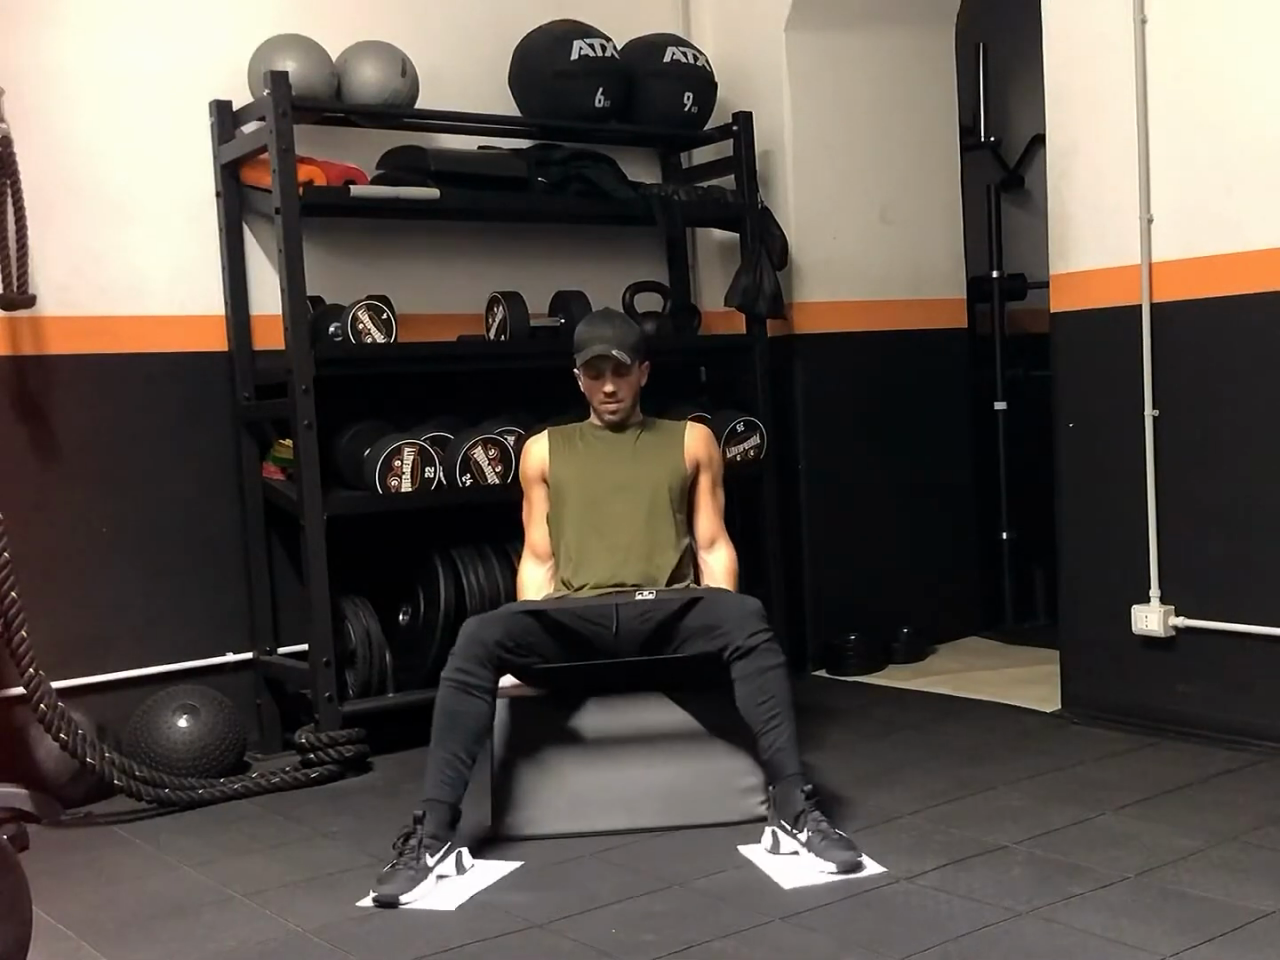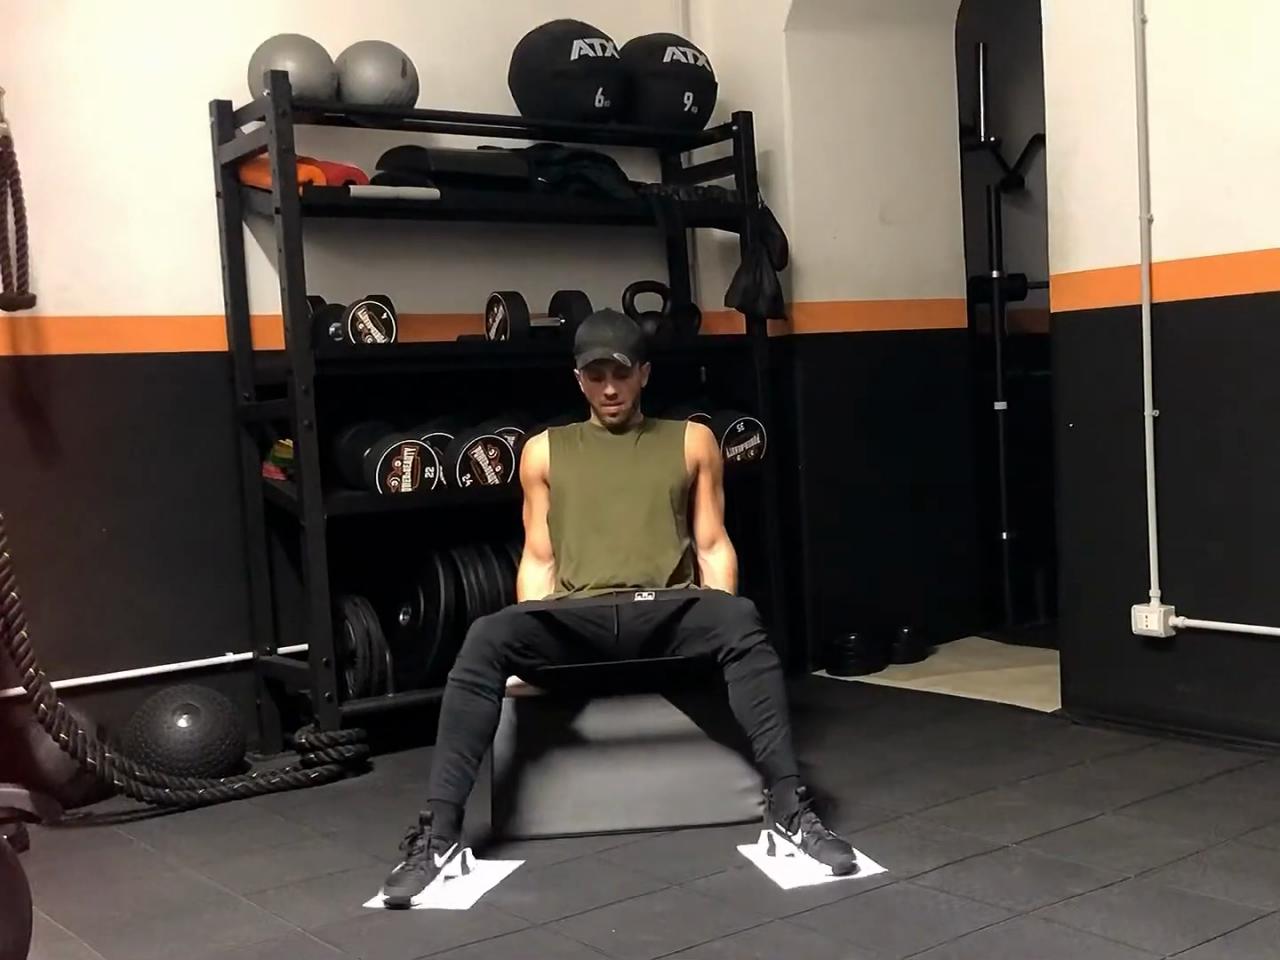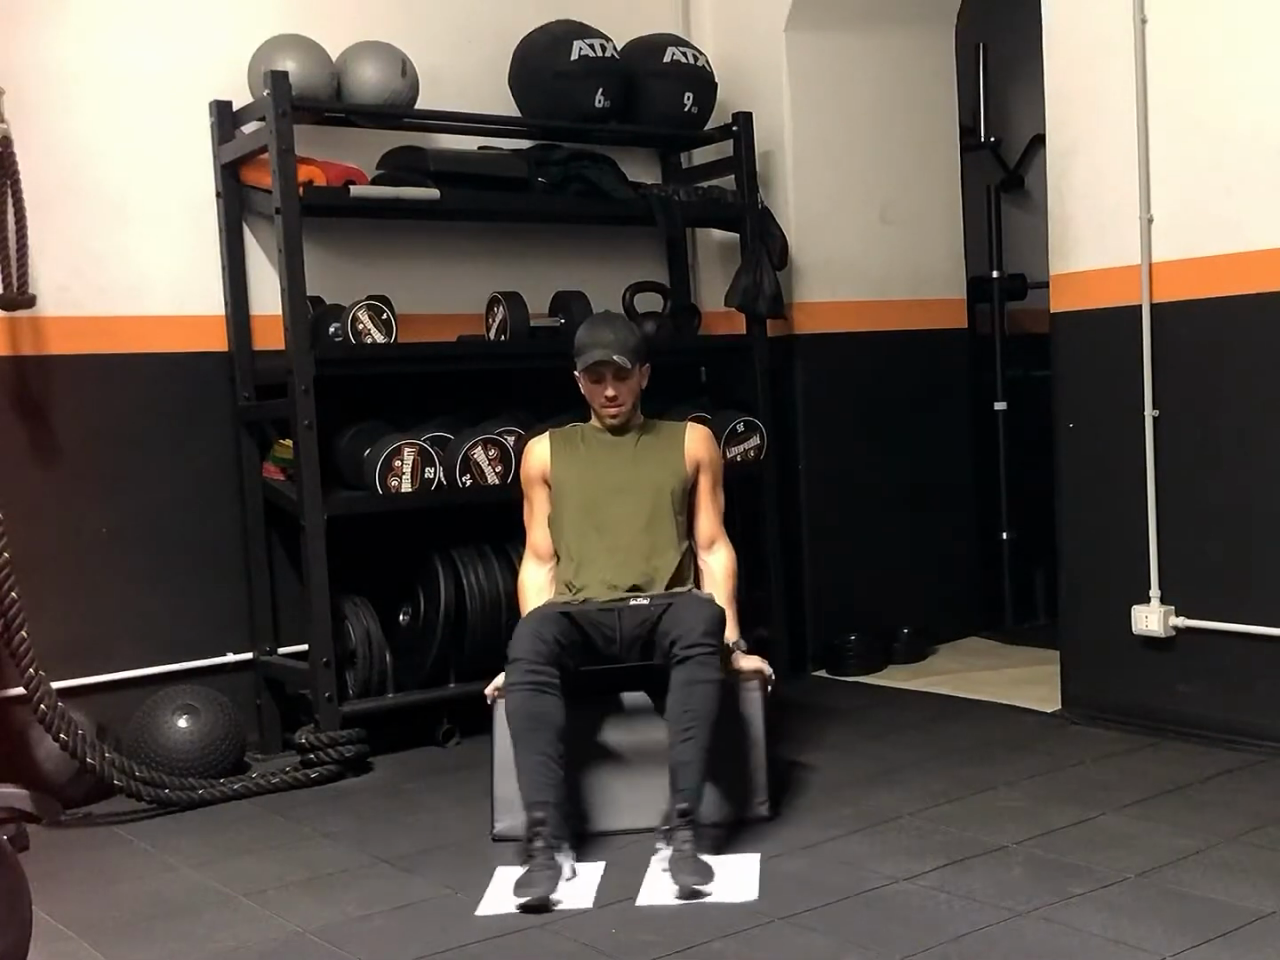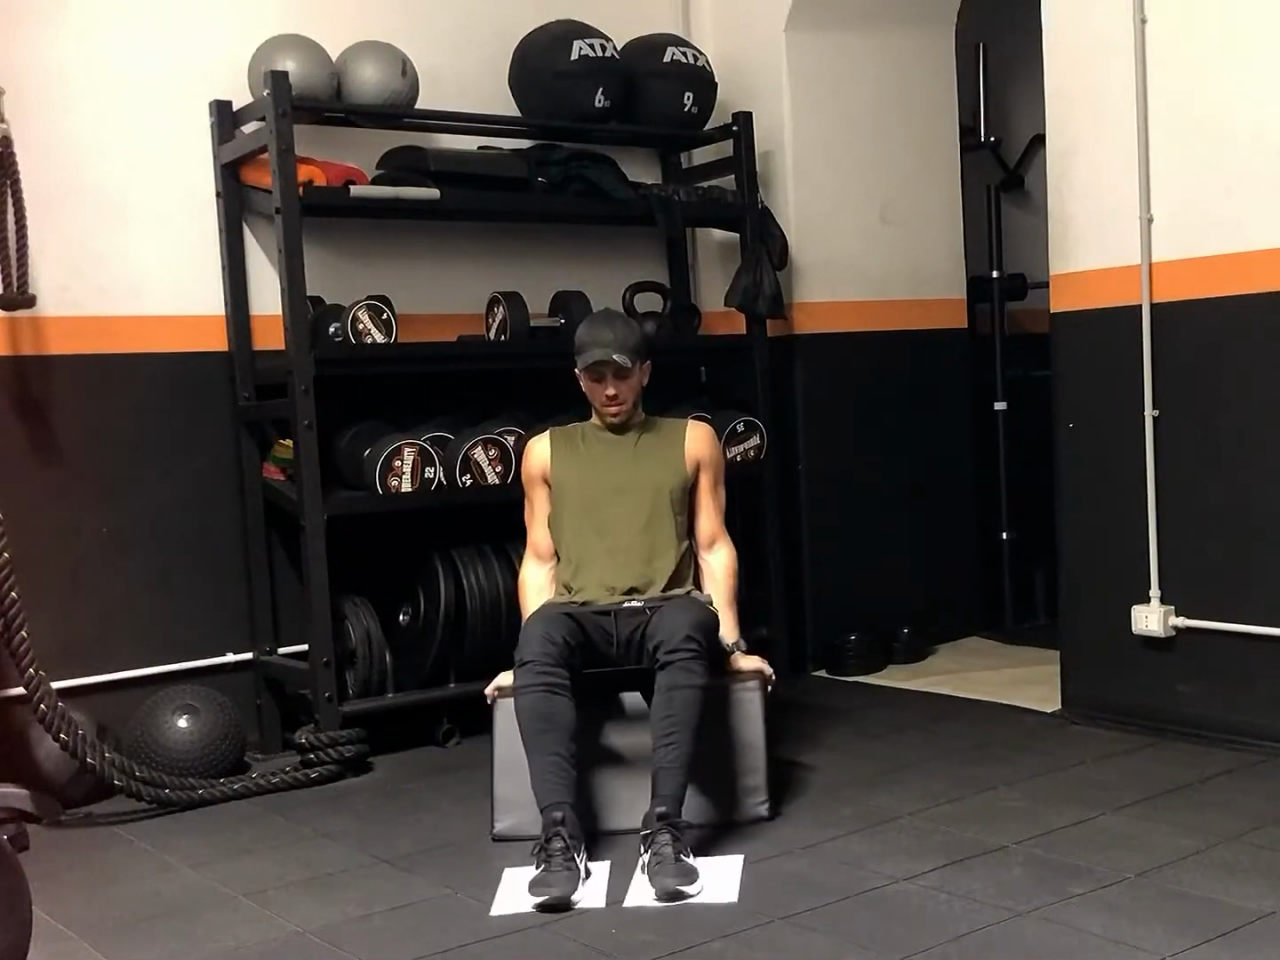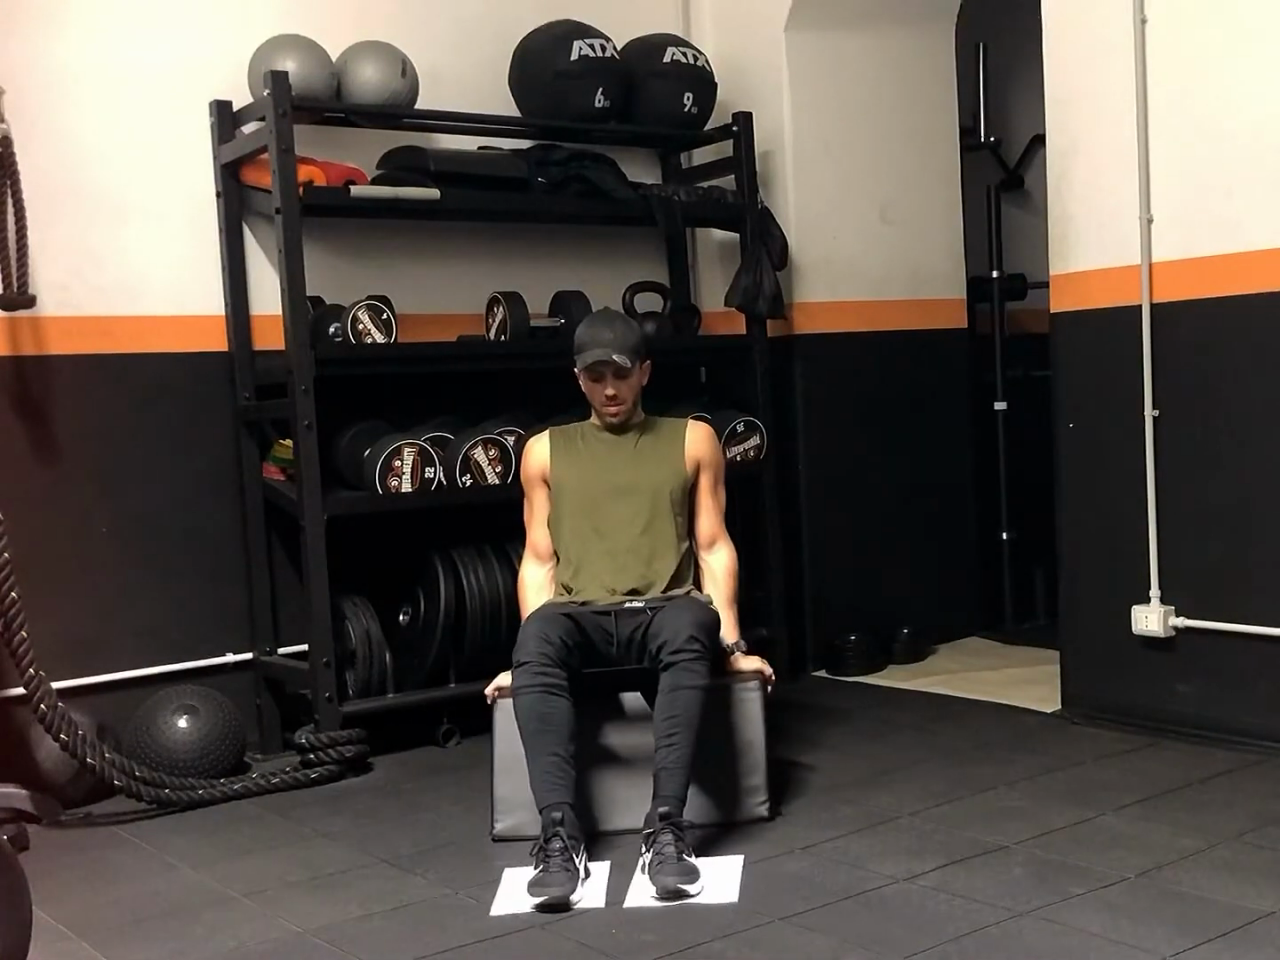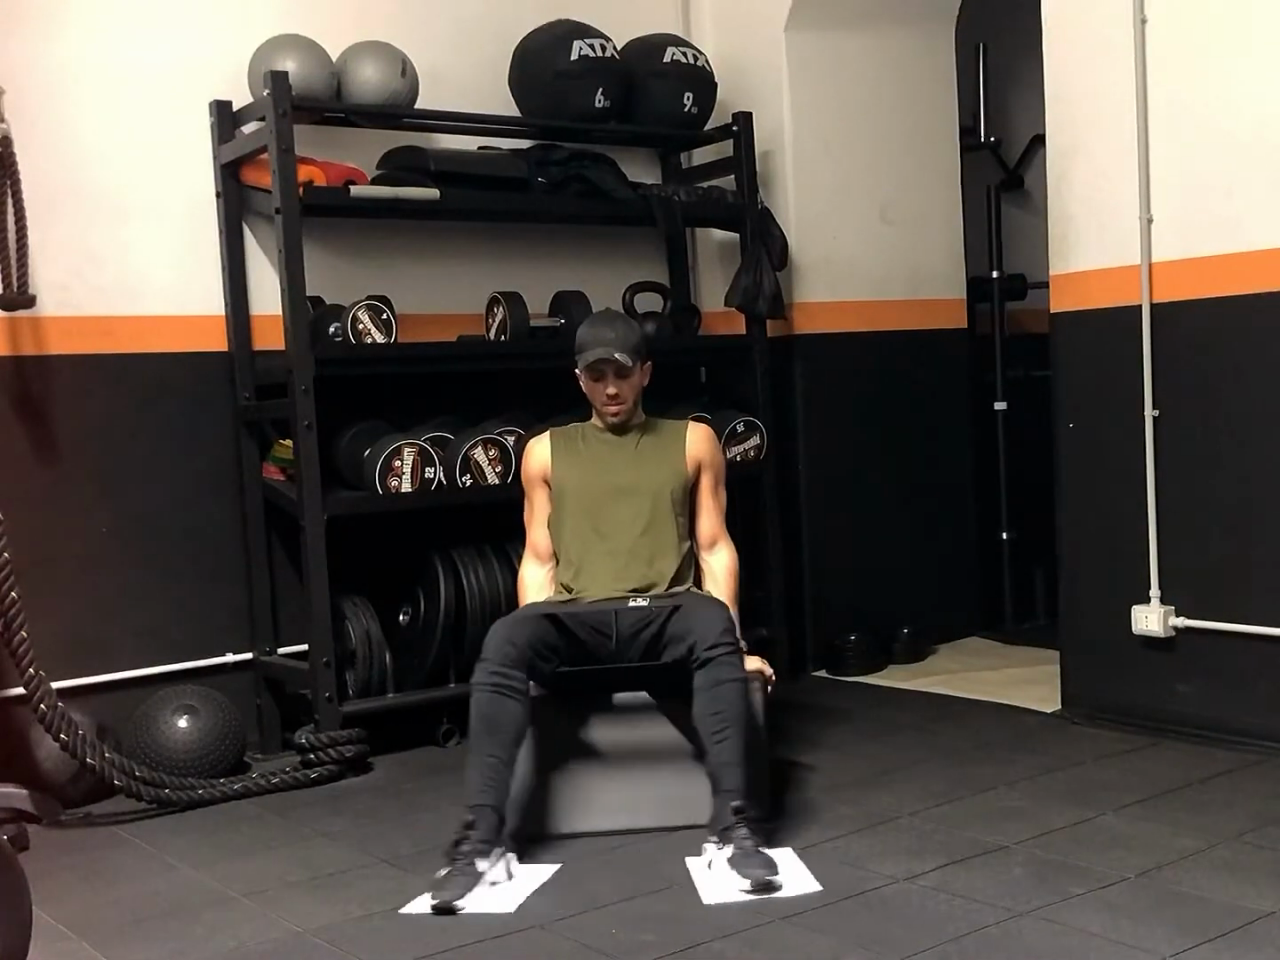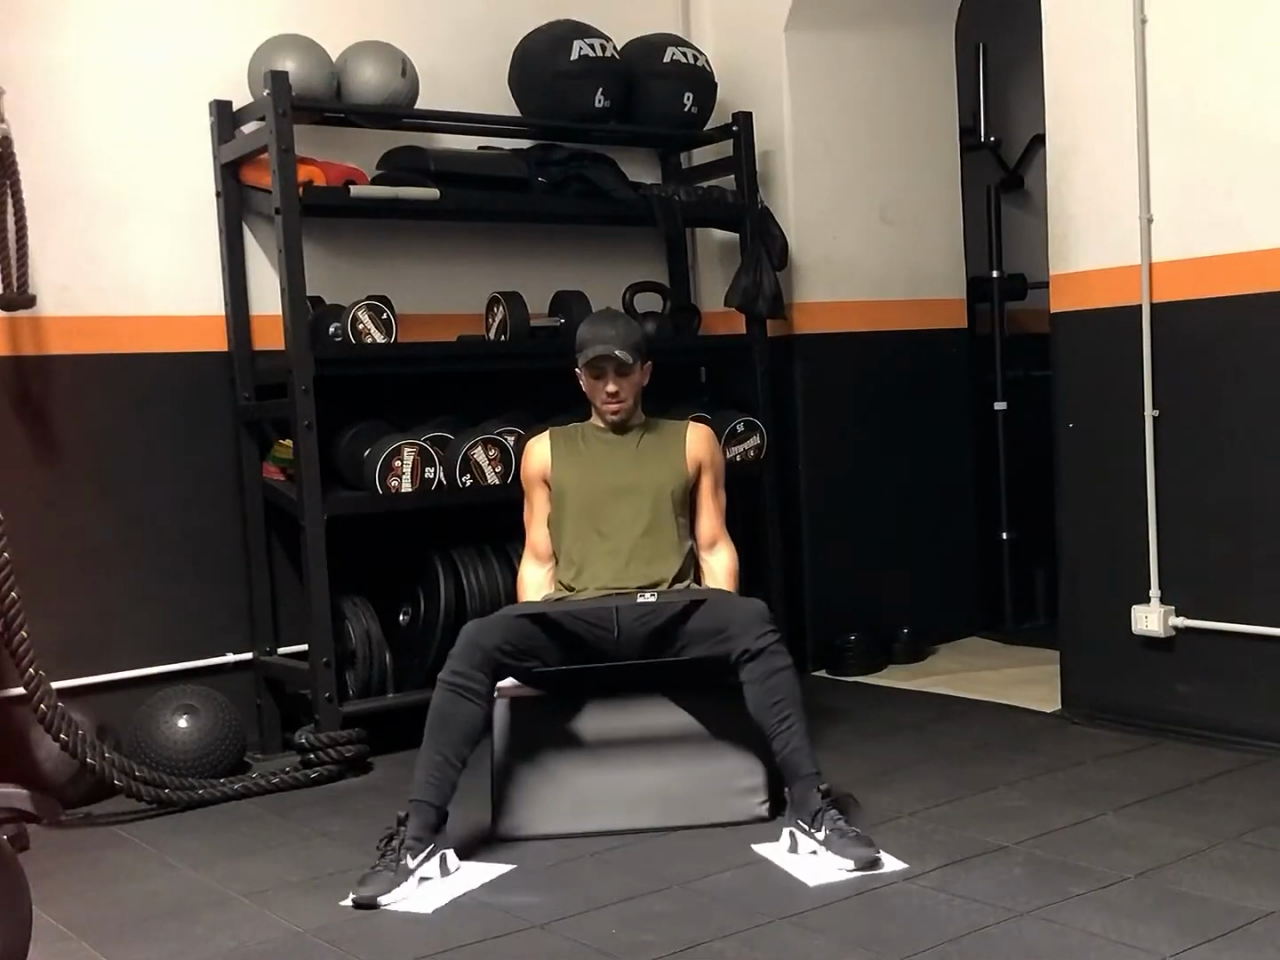
dt=0.3s
person 1, frame 1
left shoulder: (691, 440)
right shoulder: (544, 450)
left elbow: (713, 545)
right elbow: (538, 559)
left wrist: (727, 633)
right wrist: (527, 650)
left hip: (665, 610)
right hip: (578, 616)
left knee: (749, 619)
right knee: (477, 640)
left ankle: (793, 808)
right ankle: (433, 831)
person 1, frame 2
left shoulder: (692, 441)
right shoulder: (544, 451)
left elbow: (713, 547)
right elbow: (538, 560)
left wrist: (727, 632)
right wrist: (525, 650)
left hip: (666, 611)
right hip: (578, 616)
left knee: (742, 618)
right knee: (486, 639)
left ankle: (790, 806)
right ankle: (437, 832)
person 1, frame 3
left shoulder: (692, 441)
right shoulder: (545, 452)
left elbow: (713, 549)
right elbow: (539, 561)
left wrist: (731, 641)
right wrist: (538, 652)
left hip: (665, 612)
right hip: (583, 619)
left knee: (702, 622)
right knee: (529, 637)
left ankle: (685, 824)
right ankle: (544, 835)
person 1, frame 4
left shoulder: (693, 439)
right shoulder: (546, 450)
left elbow: (714, 547)
right elbow: (540, 560)
left wrist: (732, 640)
right wrist: (531, 652)
left hip: (665, 614)
right hip: (582, 618)
left knee: (686, 631)
right knee: (540, 642)
left ankle: (663, 827)
right ankle: (560, 834)
person 1, frame 5
left shoulder: (693, 439)
right shoulder: (545, 450)
left elbow: (714, 548)
right elbow: (539, 560)
left wrist: (732, 642)
right wrist: (531, 651)
left hip: (665, 614)
right hip: (581, 619)
left knee: (690, 630)
right knee: (538, 640)
left ankle: (665, 826)
right ankle: (559, 835)
person 1, frame 6
left shoulder: (693, 440)
right shoulder: (545, 451)
left elbow: (714, 548)
right elbow: (538, 560)
left wrist: (726, 639)
right wrist: (529, 650)
left hip: (664, 613)
right hip: (578, 618)
left knee: (714, 626)
right knee: (503, 640)
left ankle: (733, 821)
right ankle: (479, 836)
person 1, frame 7
left shoulder: (693, 440)
right shoulder: (545, 451)
left elbow: (714, 547)
right elbow: (538, 560)
left wrist: (728, 631)
right wrist: (530, 650)
left hip: (667, 612)
right hip: (578, 616)
left knee: (754, 620)
right knee: (477, 644)
left ankle: (809, 806)
right ankle: (419, 833)
